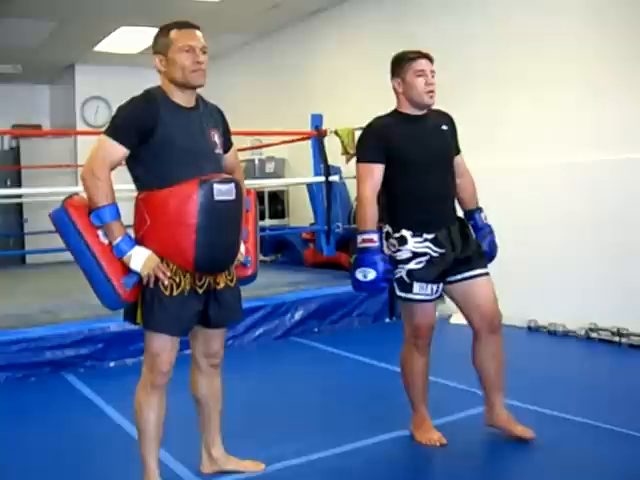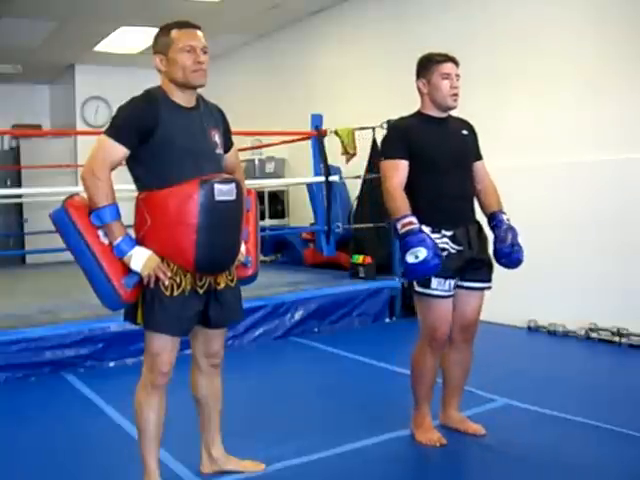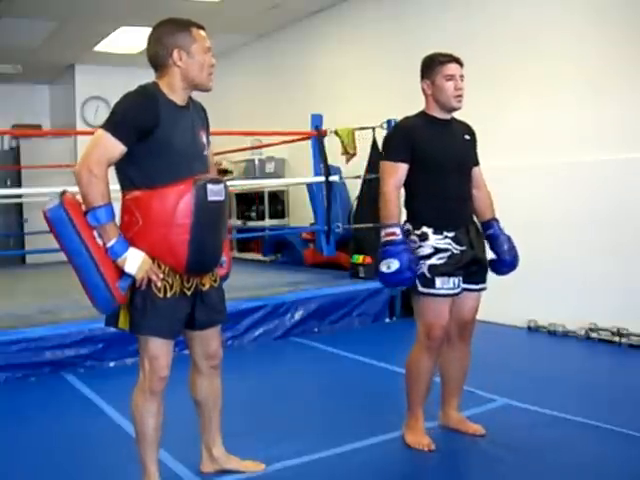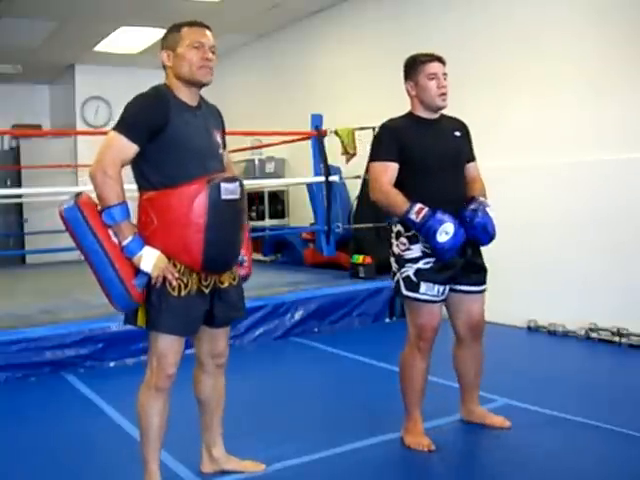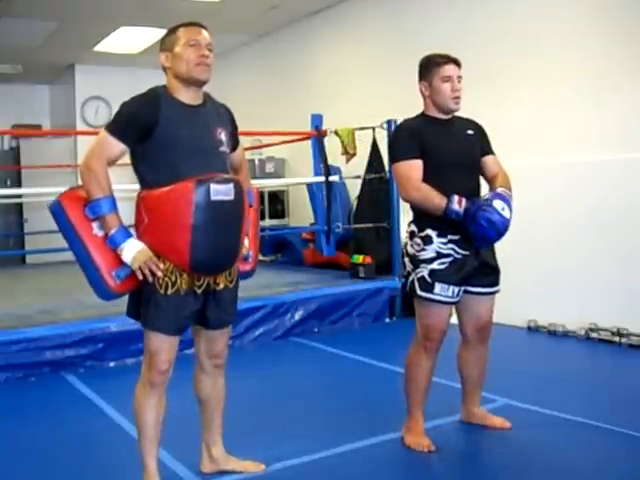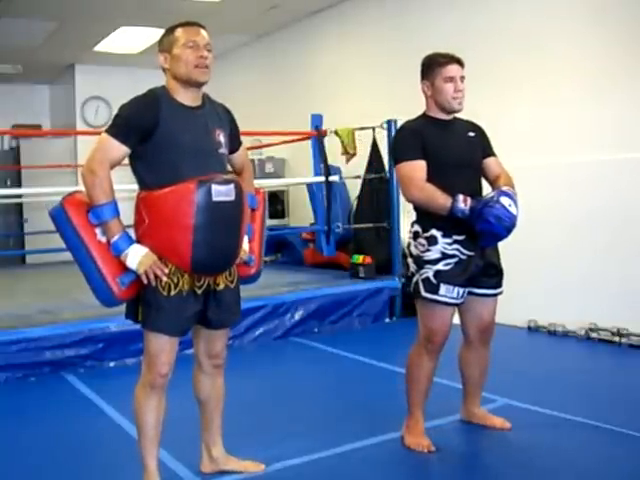
dt=0.7s
person 1, frame 1
left shoulder: (213, 114)
right shoulder: (144, 109)
left elbow: (235, 176)
right elbow: (94, 172)
left wrist: (239, 233)
right wrist: (126, 247)
right hip: (167, 260)
left knee: (210, 358)
right knee: (159, 367)
person 1, frame 2
left shoulder: (214, 115)
right shoulder: (144, 110)
left elbow: (235, 175)
right elbow: (94, 172)
right wrist: (126, 247)
right hip: (168, 261)
left knee: (210, 357)
right knee: (159, 368)
person 1, frame 3
left shoulder: (197, 112)
right shoulder: (141, 105)
right elbow: (89, 169)
right wrist: (118, 248)
right hip: (156, 263)
left knee: (210, 358)
right knee: (155, 373)
person 1, frame 4
left shoulder: (212, 114)
right shoulder: (152, 106)
right elbow: (103, 170)
right wrist: (136, 246)
right hip: (173, 261)
left knee: (214, 358)
right knee: (163, 369)
person 1, frame 5
left shoulder: (221, 114)
right shoulder: (146, 107)
left elbow: (240, 169)
right elbow: (92, 166)
right wrist: (122, 240)
right hip: (167, 259)
left knee: (214, 358)
right knee: (158, 366)
person 1, frame 6
left shoulder: (221, 115)
right shoulder: (146, 108)
left elbow: (244, 171)
right elbow: (95, 169)
right wrist: (125, 245)
right hip: (167, 260)
left knee: (213, 359)
right knee: (158, 370)
person 2, frame 1
left shoulder: (444, 123)
right shoulder: (378, 132)
right elbow: (367, 193)
left wrist: (476, 219)
right wrist: (368, 245)
left hip: (454, 235)
right hip: (412, 244)
left knee: (489, 320)
right knee: (420, 335)
left ankle: (496, 411)
right ankle: (420, 419)
person 2, frame 2
left shoulder: (465, 129)
right shoulder: (403, 131)
left elbow: (481, 181)
right elbow: (393, 186)
left wrist: (500, 222)
right wrist: (410, 231)
left hip: (470, 239)
right hip: (431, 241)
left knee: (464, 333)
right knee: (436, 335)
left ankle: (451, 411)
right ankle: (421, 417)
person 2, frame 3
left shoulder: (465, 132)
right shoulder: (407, 131)
right elbow: (389, 189)
left wrist: (494, 231)
right wrist: (392, 239)
left hip: (467, 239)
right hip: (428, 242)
left knee: (461, 332)
right knee: (432, 335)
left ankle: (451, 411)
right ankle: (413, 421)
person 2, frame 4
left shoulder: (458, 128)
right shoulder: (394, 132)
left elbow: (472, 177)
right elbow: (380, 189)
left wrist: (477, 204)
right wrist: (422, 216)
left hip: (463, 242)
right hip: (420, 245)
left knee: (472, 330)
right knee: (423, 335)
left ankle: (471, 406)
right ankle: (412, 423)
person 2, frame 5
left shoulder: (472, 129)
right shoulder: (410, 132)
left elbow: (497, 174)
right elbow: (411, 189)
left wrist: (500, 199)
right wrist: (460, 209)
left hip: (477, 243)
right hip: (435, 244)
left knee: (478, 331)
right knee: (430, 335)
left ankle: (472, 408)
right ankle: (414, 422)
person 2, frame 6
left shoulder: (473, 131)
right shoulder: (412, 133)
left elbow: (499, 175)
right elbow: (415, 189)
left wrist: (504, 197)
right wrist: (465, 208)
left hip: (480, 243)
right hip: (438, 245)
left knee: (480, 332)
right knee: (432, 337)
left ankle: (472, 407)
right ankle: (414, 421)
